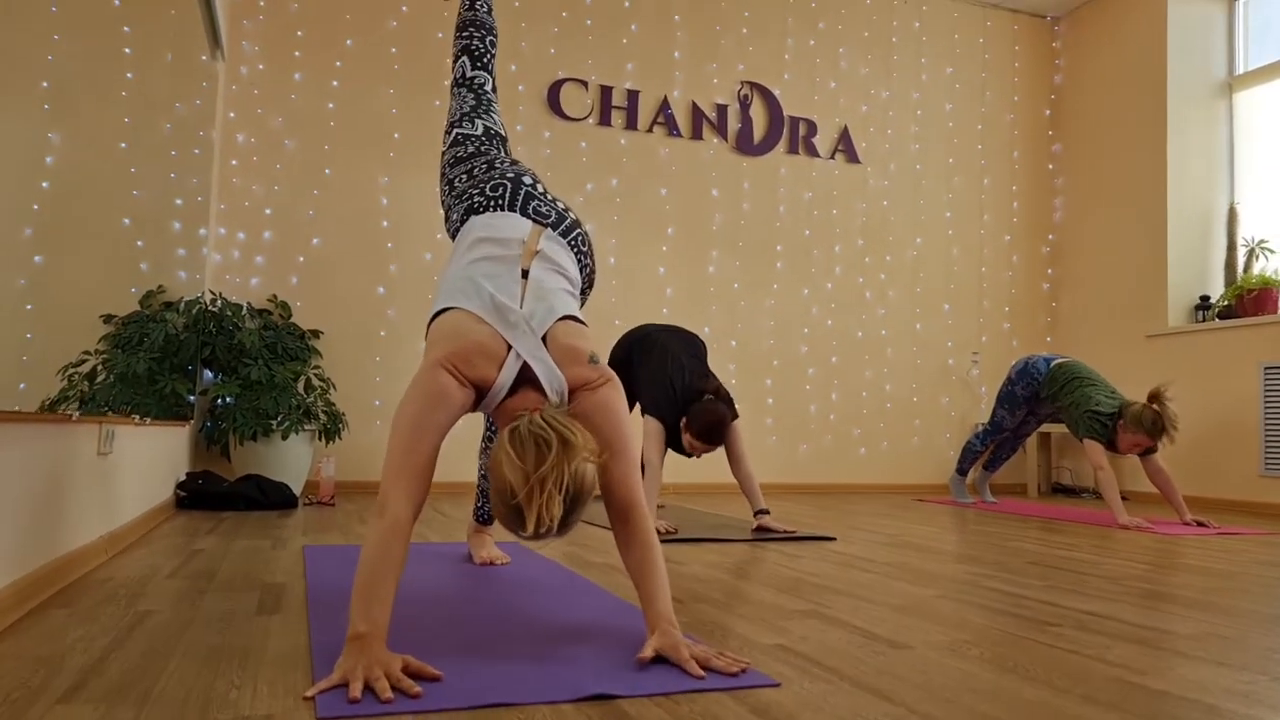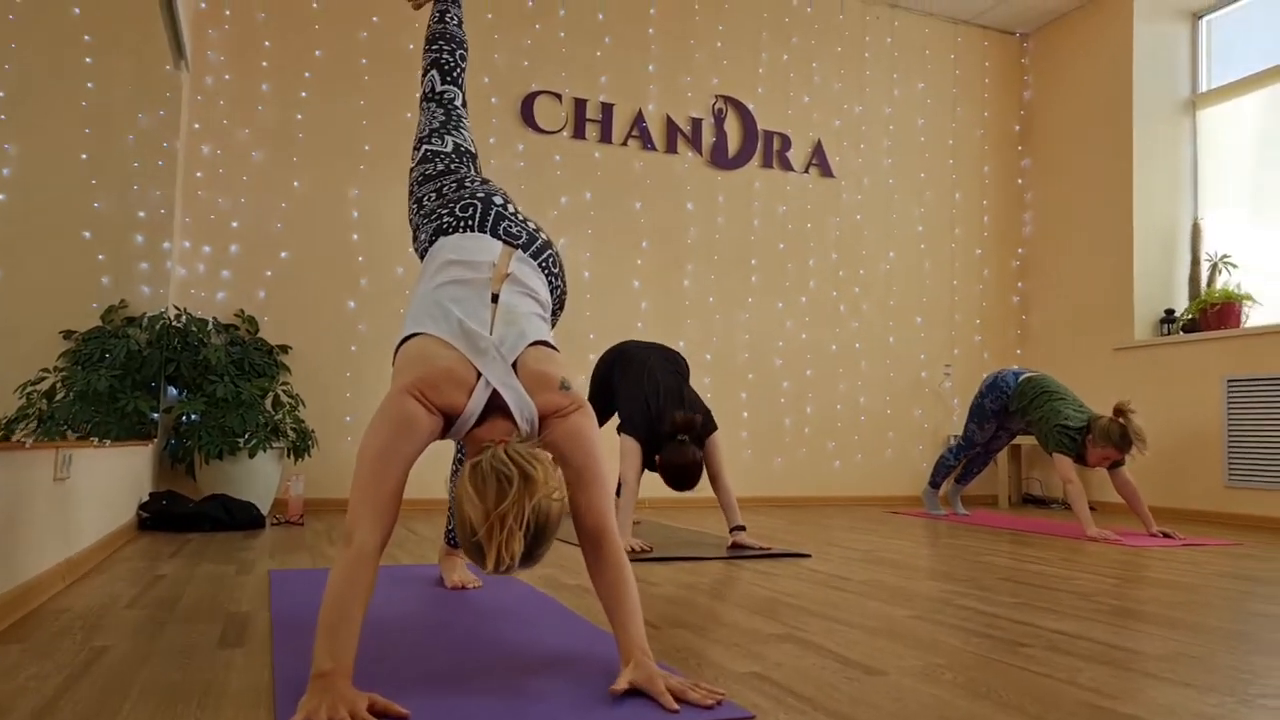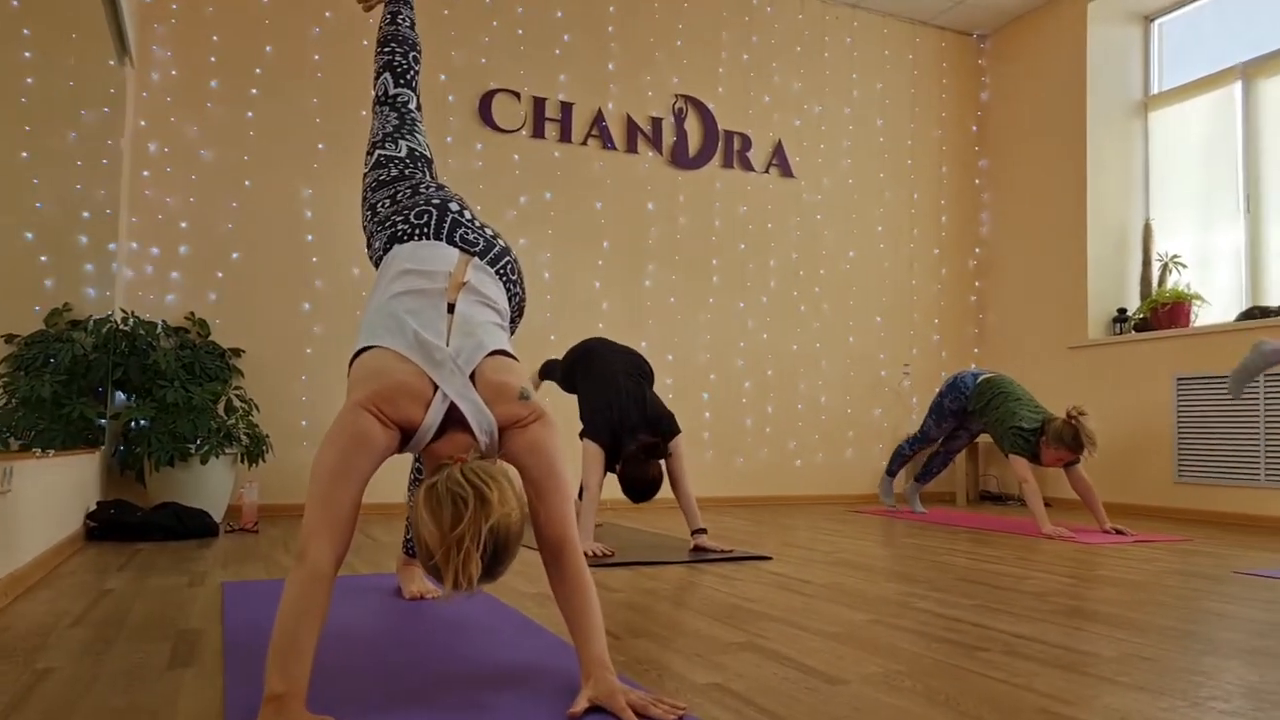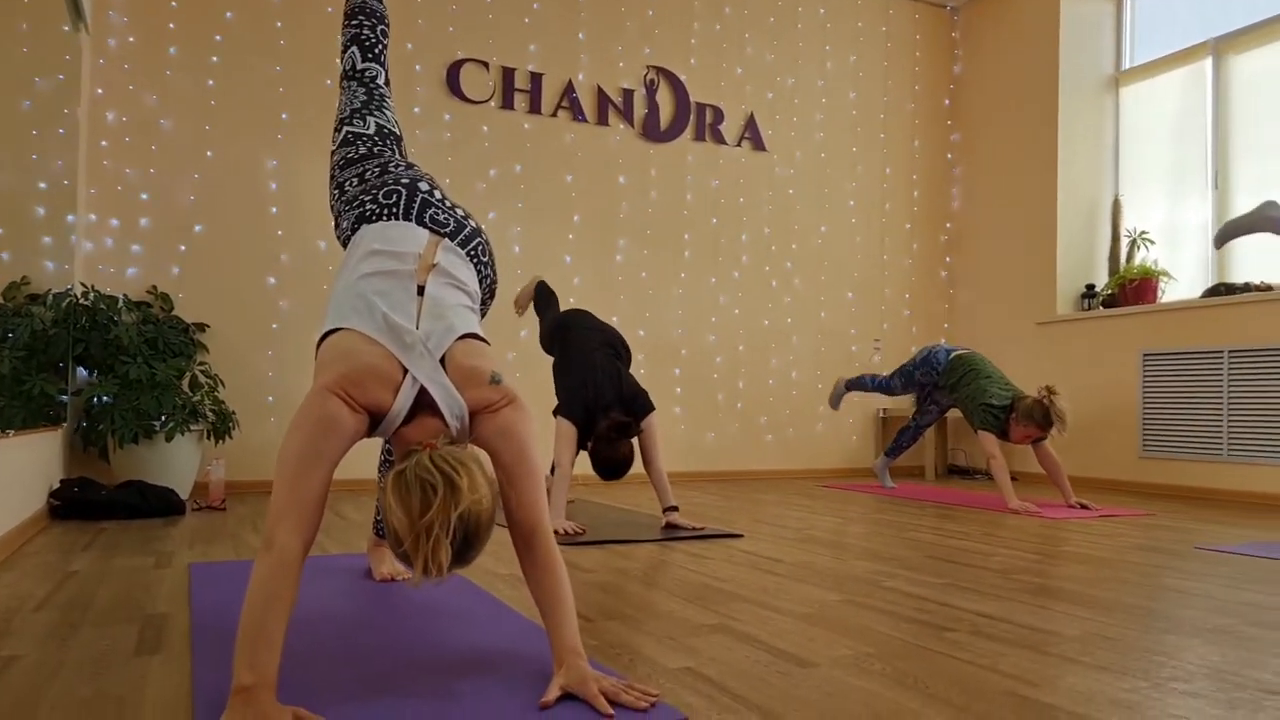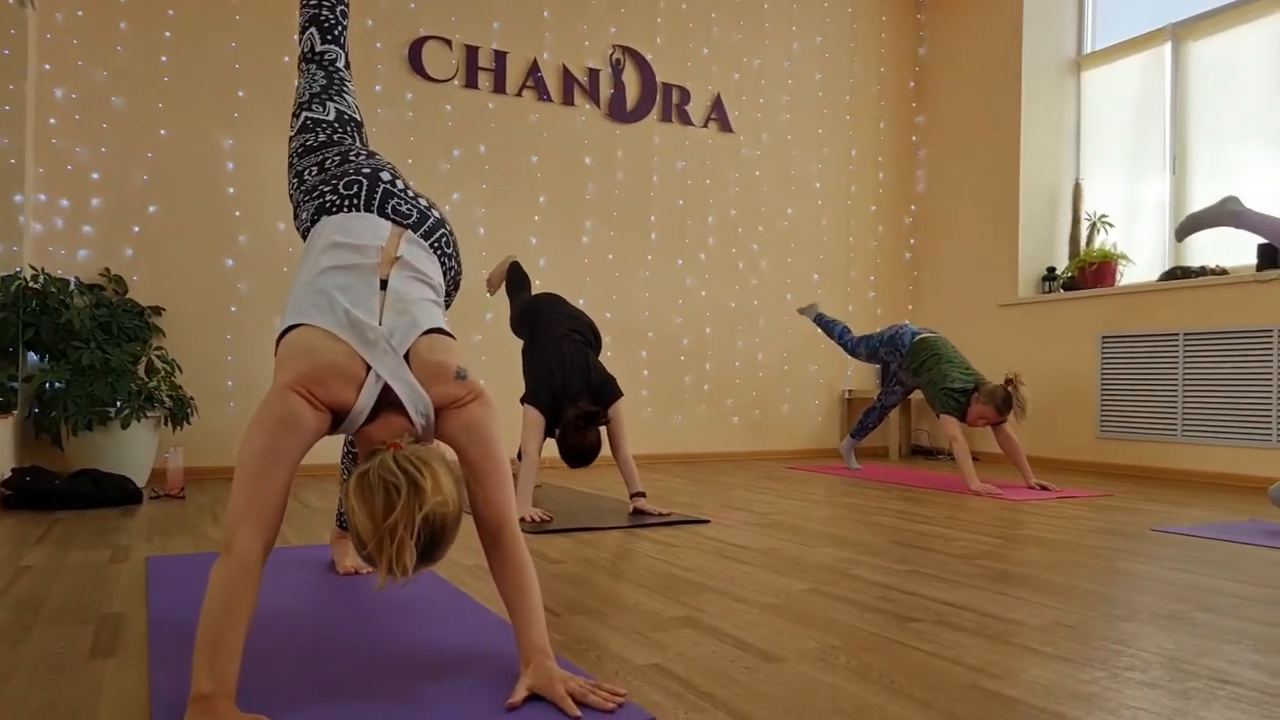
dt=0.3s
person 1, frame 1
left shoulder: (591, 381)
right shoulder: (455, 367)
left elbow: (629, 511)
right elbow: (394, 509)
left wrist: (665, 628)
right wrist: (364, 641)
left hip: (561, 241)
right hip: (488, 210)
right knee: (474, 91)
person 1, frame 2
left shoulder: (561, 404)
right shoulder: (423, 394)
left elbow: (602, 538)
right elbow: (361, 540)
left wrist: (641, 659)
left hip: (531, 264)
right hip: (458, 229)
right knee: (445, 98)
person 1, frame 3
left shoulder: (521, 415)
right shoulder: (378, 407)
left elbow: (563, 548)
right elbow: (315, 558)
left hip: (487, 269)
right hip: (412, 236)
right knee: (399, 106)
person 1, frame 4
left shoulder: (491, 398)
right shoulder: (347, 389)
left elbow: (535, 534)
right elbow: (282, 545)
left wrist: (573, 661)
left hip: (457, 249)
right hip: (382, 214)
right knee: (366, 81)
person 1, frame 5
left shoulder: (458, 394)
right shoulder: (308, 388)
left elbow: (502, 532)
right elbow: (242, 548)
left wrist: (541, 661)
left hip: (423, 241)
right hip: (340, 207)
right knee: (326, 70)
person 2, frame 1
left shoulder: (1137, 423)
right shoulder: (1098, 418)
left elbow: (1156, 470)
right elbow: (1101, 468)
left wrist: (1184, 514)
right wrist: (1121, 517)
left hip: (1055, 384)
right hip: (1033, 376)
left knee: (1017, 435)
right knee: (996, 430)
left ankle: (982, 480)
right ankle: (958, 480)
person 2, frame 2
left shoulder: (1106, 437)
right shoulder: (1066, 432)
left elbow: (1124, 483)
right elbow: (1070, 482)
left wrist: (1151, 525)
right wrist: (1090, 528)
left hip: (1026, 397)
right hip: (1004, 390)
left knee: (989, 449)
right knee: (970, 444)
left ankle: (954, 494)
right ankle: (931, 492)
person 2, frame 3
left shoulder: (1061, 437)
right shoulder: (1021, 432)
left elbow: (1080, 481)
right elbow: (1027, 481)
left wrist: (1104, 522)
right wrist: (1045, 526)
left hip: (985, 399)
right hip: (965, 390)
left knee: (950, 448)
right knee: (927, 437)
left ankle: (913, 490)
right ankle: (889, 478)
person 2, frame 4
left shoulder: (1028, 413)
right shoulder: (990, 409)
left elbow: (1047, 456)
right elbow: (994, 457)
left wrist: (1070, 497)
right wrist: (1011, 501)
left hip: (956, 373)
right hip: (939, 365)
left knee: (920, 424)
right knee: (888, 386)
left ankle: (883, 465)
right ankle: (844, 386)
person 2, frame 5
left shoulder: (991, 399)
right shoulder: (952, 394)
left elbow: (1007, 438)
right elbow: (956, 440)
left wrist: (1029, 478)
right wrist: (974, 483)
left hip: (928, 346)
right hip: (904, 345)
left knee: (884, 405)
right knee: (852, 346)
left ankle: (849, 445)
right ankle: (815, 314)
person 3, frame 1
left shoulder: (721, 408)
right shoulder: (664, 403)
left elbow: (740, 464)
right elbow: (653, 462)
left wrist: (762, 513)
right wrist: (650, 516)
right hip: (636, 346)
left knee: (659, 433)
person 3, frame 2
left shoulder: (701, 423)
right shoulder: (640, 422)
left elbow: (719, 480)
right elbow: (629, 481)
left wrist: (738, 530)
right wrist: (624, 535)
right hip: (619, 362)
left knee: (637, 451)
right knee: (594, 419)
left ankle: (619, 505)
person 3, frame 3
left shoulder: (663, 425)
right shoulder: (603, 430)
left elbow: (681, 485)
right elbow: (592, 487)
left wrist: (699, 533)
right wrist: (585, 540)
left hip: (632, 364)
right hip: (587, 359)
left ankle: (579, 507)
right ankle: (543, 372)
person 3, frame 4
left shoulder: (638, 404)
right shoulder: (576, 408)
left elbow: (654, 463)
right elbow: (564, 464)
left wrist: (671, 510)
right wrist: (556, 517)
left hip: (609, 341)
right hip: (566, 331)
right knee: (549, 311)
left ankle: (551, 482)
right ankle: (535, 286)
person 3, frame 5
left shoulder: (605, 389)
right shoulder: (544, 395)
left elbow: (621, 449)
right elbow: (530, 452)
left wrist: (638, 496)
right wrist: (523, 504)
left hip: (578, 327)
right hip: (535, 316)
right knee: (520, 296)
right ankle: (510, 266)
